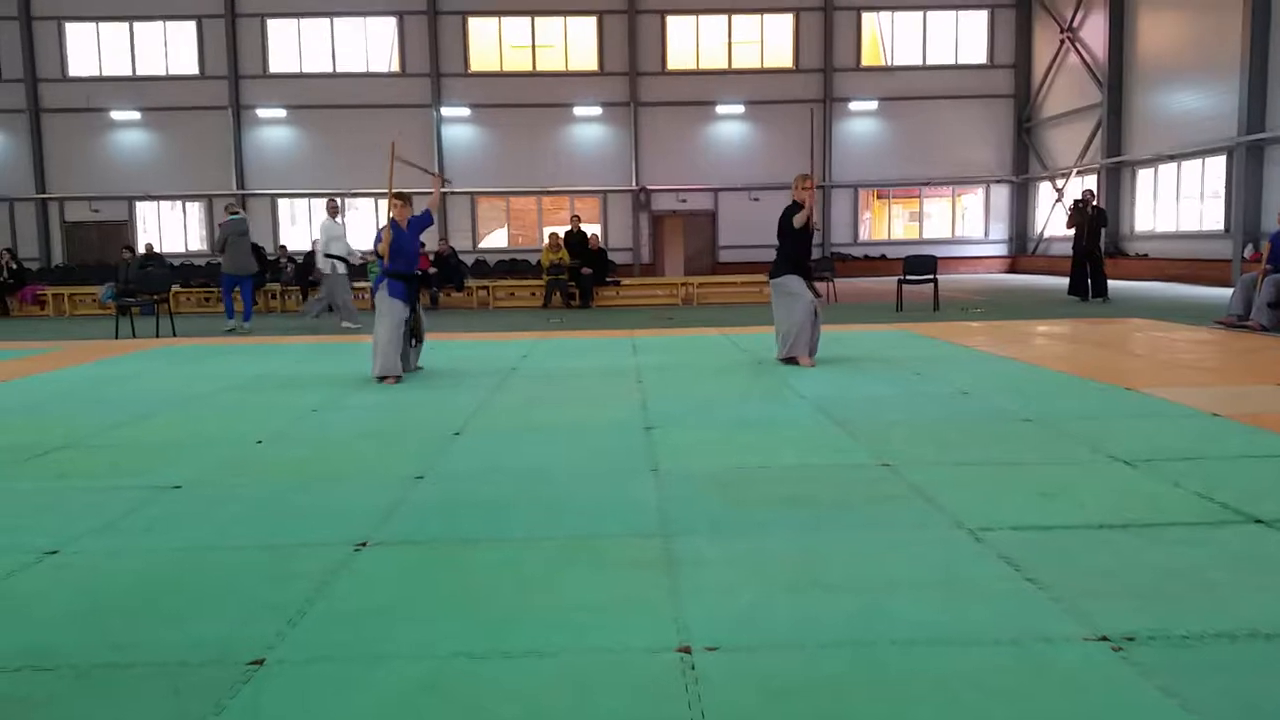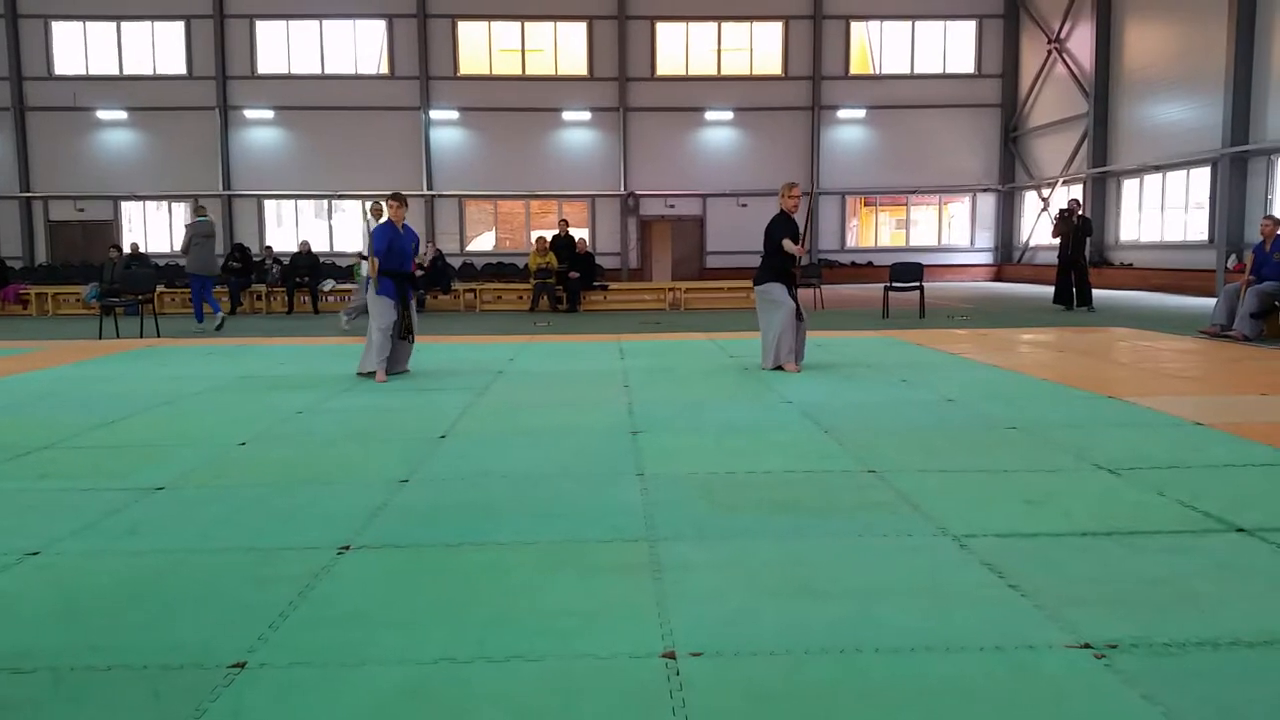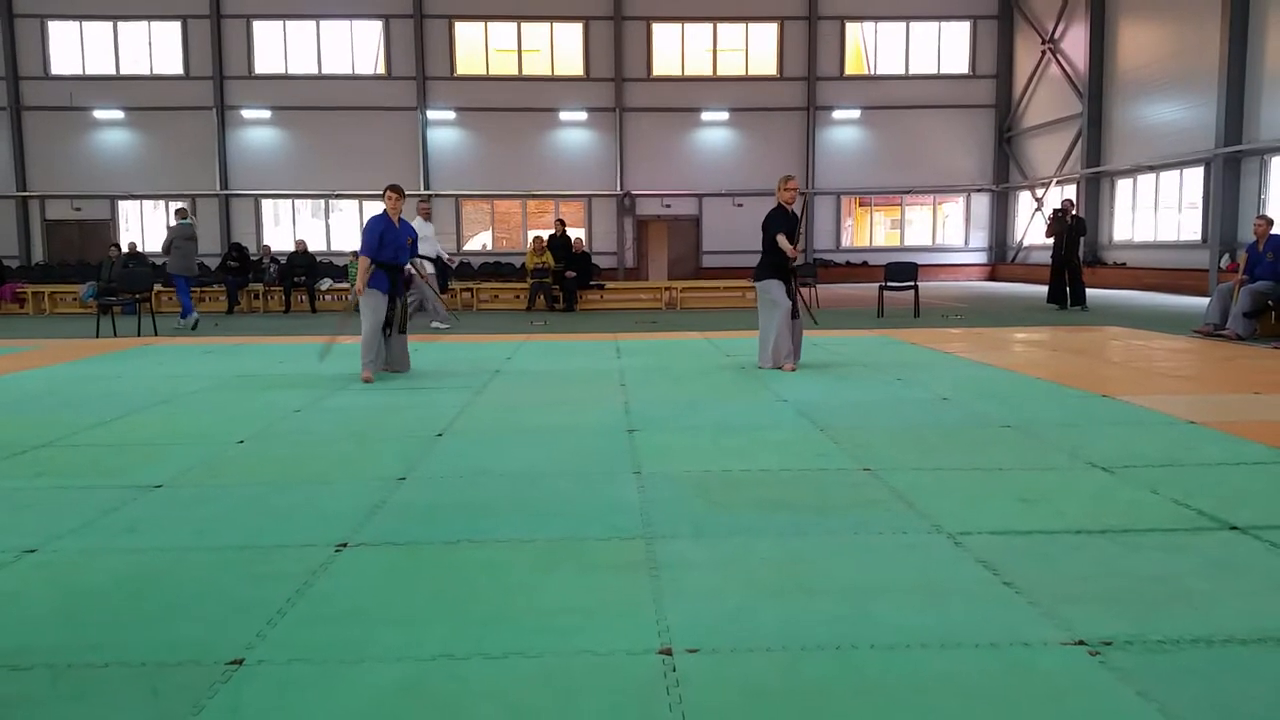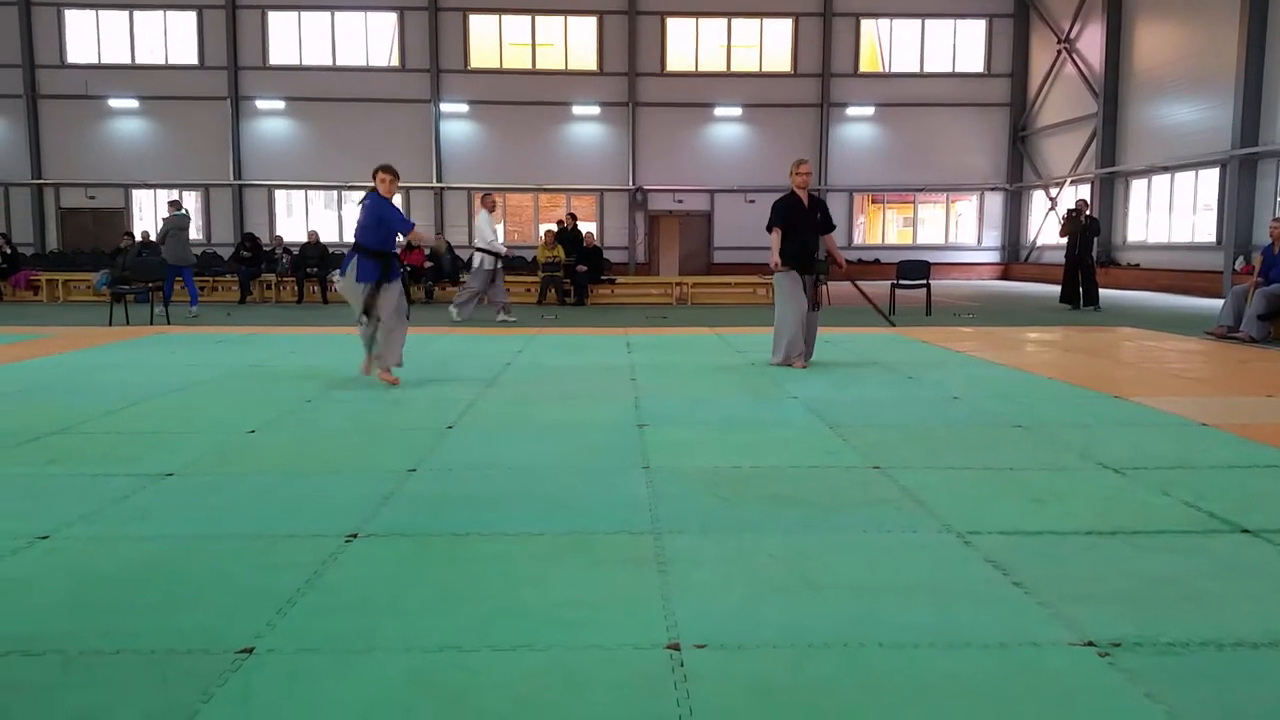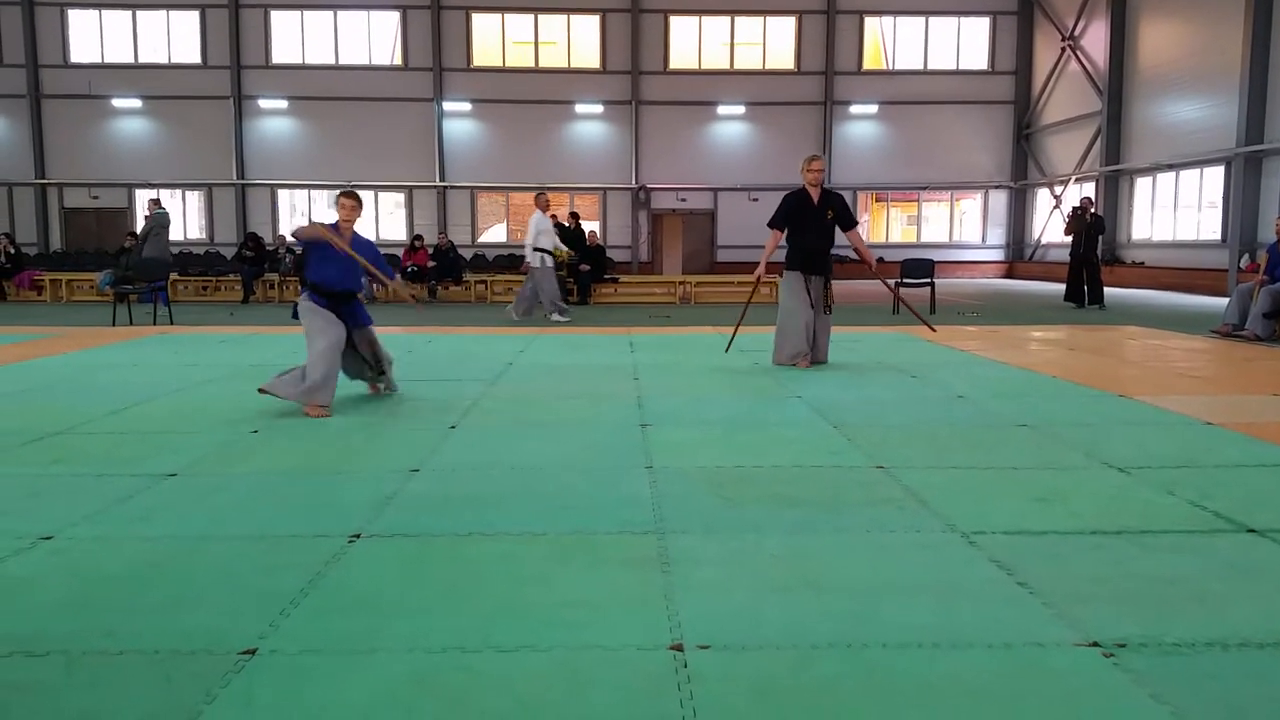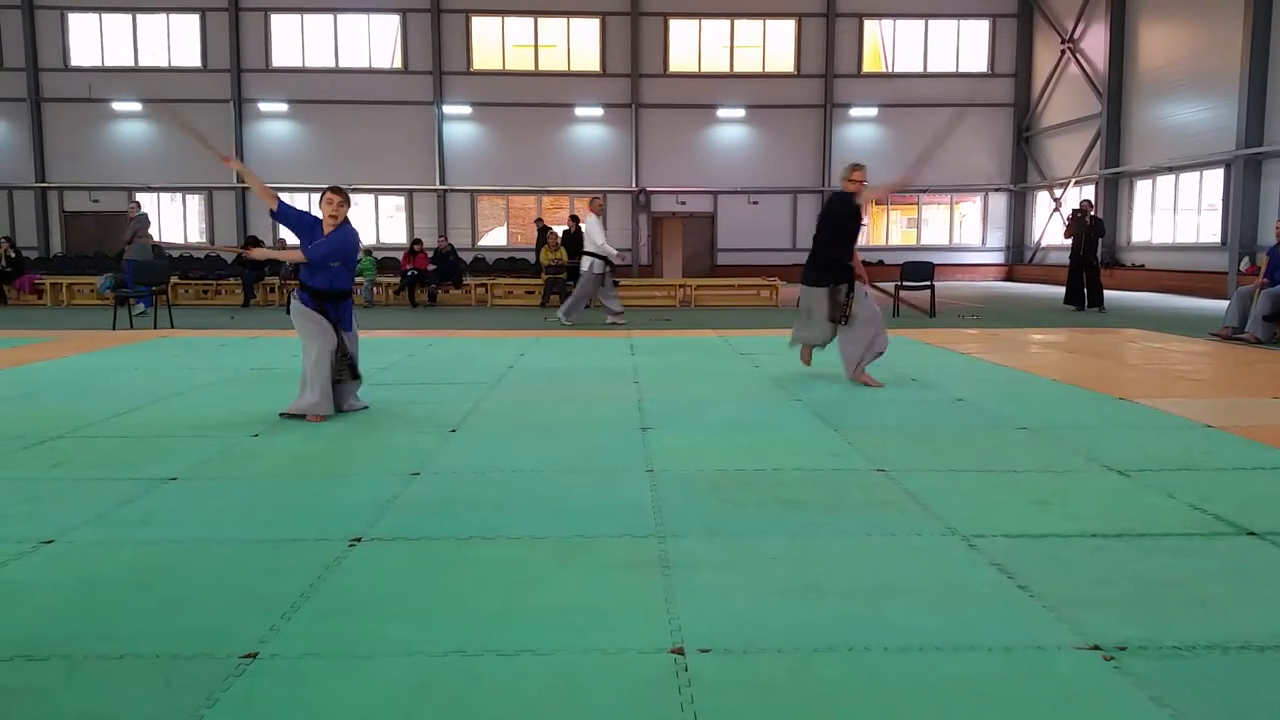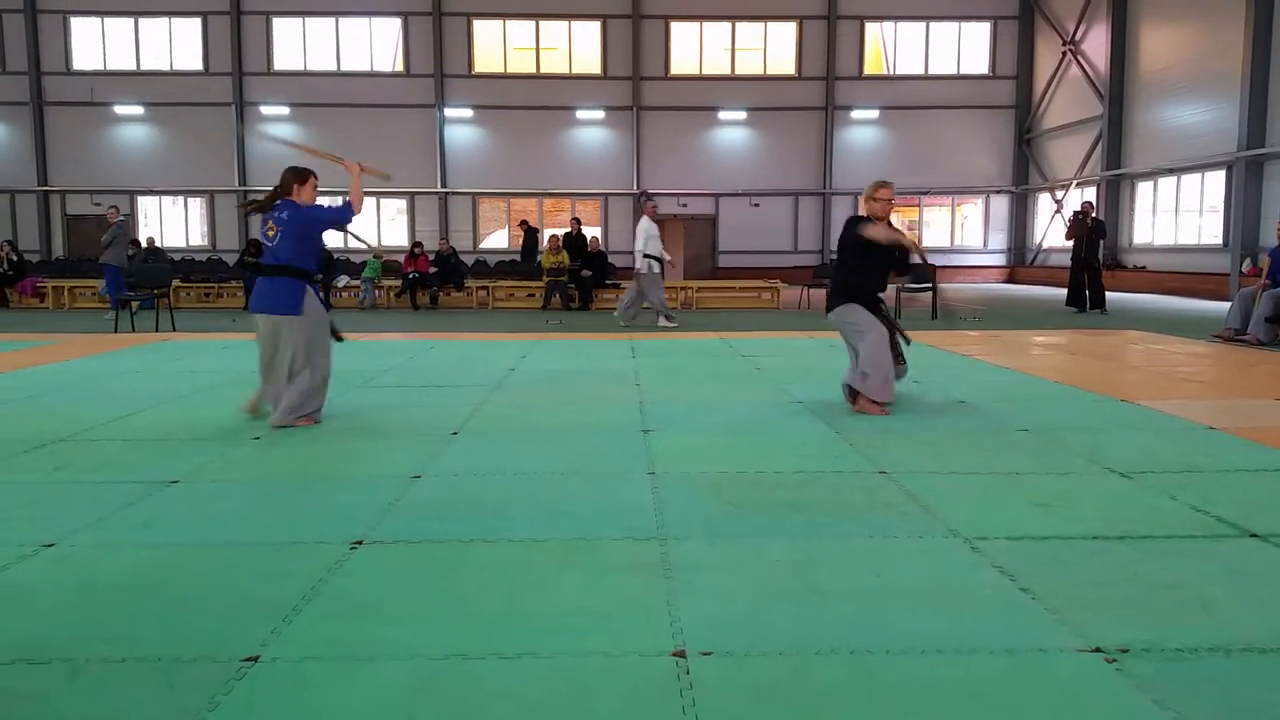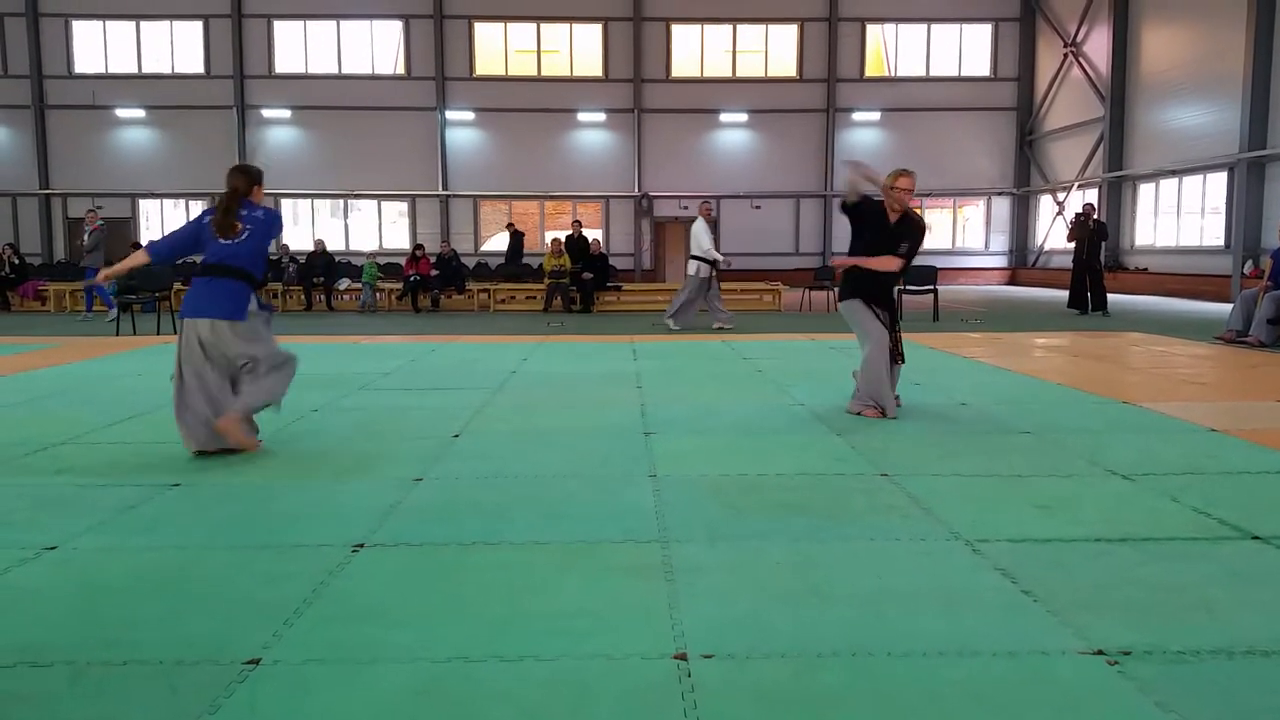
dt=0.5s
person 1, frame 1
left shoulder: (414, 226)
right shoulder: (387, 231)
left elbow: (431, 210)
right elbow: (382, 252)
left wrist: (437, 188)
right wrist: (385, 243)
left hip: (408, 284)
right hip: (390, 285)
left knee: (414, 326)
right knee: (391, 326)
left ankle: (407, 364)
right ankle: (388, 371)
person 1, frame 2
left shoulder: (411, 234)
right shoulder: (381, 231)
right elbow: (374, 254)
left wrist: (416, 264)
right wrist: (373, 268)
left hip: (403, 283)
right hip: (383, 283)
left knee: (407, 326)
right knee: (382, 325)
left ankle: (395, 364)
right ankle: (379, 368)
person 1, frame 3
left shoulder: (408, 228)
right shoulder: (375, 223)
left elbow: (410, 255)
right elbow: (366, 253)
right wrist: (360, 280)
left hip: (397, 278)
right hip: (376, 277)
left knee: (397, 325)
right knee: (373, 322)
left ankle: (393, 363)
right ankle: (368, 368)
person 1, frame 4
left shoulder: (374, 202)
right shoulder: (381, 206)
right elbow: (410, 232)
left hip: (384, 265)
right hip: (364, 267)
left knee: (393, 314)
right knee: (369, 318)
left ankle: (384, 368)
right ankle: (371, 354)
person 1, frame 5
left shoulder: (365, 246)
right shoulder: (321, 234)
left elbow: (386, 273)
right elbow: (299, 233)
right wrist: (314, 231)
left hip: (347, 306)
right hip: (317, 302)
left knee: (369, 350)
right knee: (331, 341)
left ankle: (375, 381)
right ankle: (314, 400)
person 1, frame 6
left shoulder: (348, 239)
right shoulder: (307, 223)
left elbow: (303, 256)
right elbow: (272, 202)
left wrist: (267, 253)
right wrist: (241, 170)
left hip: (338, 306)
right hip: (306, 302)
left knee: (344, 360)
right knee: (323, 345)
left ankle: (340, 399)
right ankle: (313, 405)
person 1, frame 7
left shoulder: (272, 214)
right shoulder: (304, 216)
right elbow: (351, 210)
right wrist: (355, 173)
left hip: (267, 294)
right hip: (294, 296)
left knee: (276, 358)
right knee: (311, 358)
left ankle: (263, 400)
right ankle: (291, 413)
person 1, frame 8
left shoulder: (208, 219)
right shoulder: (268, 217)
left elbow: (161, 248)
left wrist: (114, 270)
right wrist: (257, 205)
left hip: (197, 301)
right hip: (235, 303)
left knee: (204, 379)
right knee: (275, 365)
left ankle: (211, 438)
right ankle: (234, 417)
person 2, frame 1
left shoulder: (805, 215)
right shoulder: (790, 212)
right elbow: (797, 222)
right wrist: (806, 210)
left hip: (799, 270)
right hip: (785, 271)
left knee: (810, 312)
right knee: (805, 303)
left ankle: (789, 352)
right ankle: (798, 352)
person 2, frame 2
left shoulder: (790, 222)
right shoulder: (779, 222)
right elbow: (785, 242)
right wrist: (795, 249)
left hip: (782, 278)
right hip: (768, 279)
left knee: (797, 318)
right knee: (787, 309)
left ankle: (777, 358)
right ankle: (783, 359)
person 2, frame 3
left shoulder: (794, 217)
right shoulder: (775, 216)
right elbow: (779, 237)
right wrist: (788, 249)
left hip: (784, 274)
right hip: (769, 274)
left knee: (793, 316)
right knee: (781, 310)
left ankle: (784, 356)
right ankle: (780, 359)
person 2, frame 4
left shoulder: (818, 204)
right shoulder: (783, 204)
left elbow: (826, 234)
right elbow: (776, 232)
left wrist: (838, 258)
right wrist: (776, 255)
left hip: (809, 265)
right hip: (788, 265)
left knee: (810, 311)
right knee: (794, 310)
left ankle: (800, 353)
right ankle: (792, 355)
person 2, frame 5
left shoulder: (835, 200)
right shoulder: (792, 200)
left elbow: (850, 230)
right elbow: (776, 233)
left wrist: (867, 255)
right wrist: (763, 263)
left hip: (822, 264)
right hip: (797, 265)
left knee: (821, 313)
right knee: (797, 312)
left ankle: (815, 355)
right ankle: (797, 355)
person 2, frame 6
left shoulder: (852, 206)
right shoulder: (838, 200)
right elbow: (863, 198)
left wrist: (859, 269)
right wrist: (882, 192)
left hip: (844, 274)
right hip: (819, 275)
left knee: (869, 316)
right knee: (821, 327)
left ankle: (857, 369)
right ankle: (807, 340)
person 2, frame 7
left shoulder: (894, 233)
right shoulder: (855, 224)
left elbow: (903, 269)
right elbow: (871, 231)
right wrist: (902, 238)
left hip: (870, 301)
right hip: (845, 302)
right knee: (876, 335)
left ankle: (861, 387)
right ankle: (864, 397)
person 2, frame 8
left shoulder: (914, 226)
right shoulder: (866, 208)
left elbow: (894, 264)
right elbow: (852, 195)
left wrist: (853, 261)
right wrist: (861, 178)
left hip: (883, 295)
right hip: (855, 294)
left knee: (891, 351)
right knee: (878, 343)
left ankle: (880, 394)
right ankle: (863, 402)
